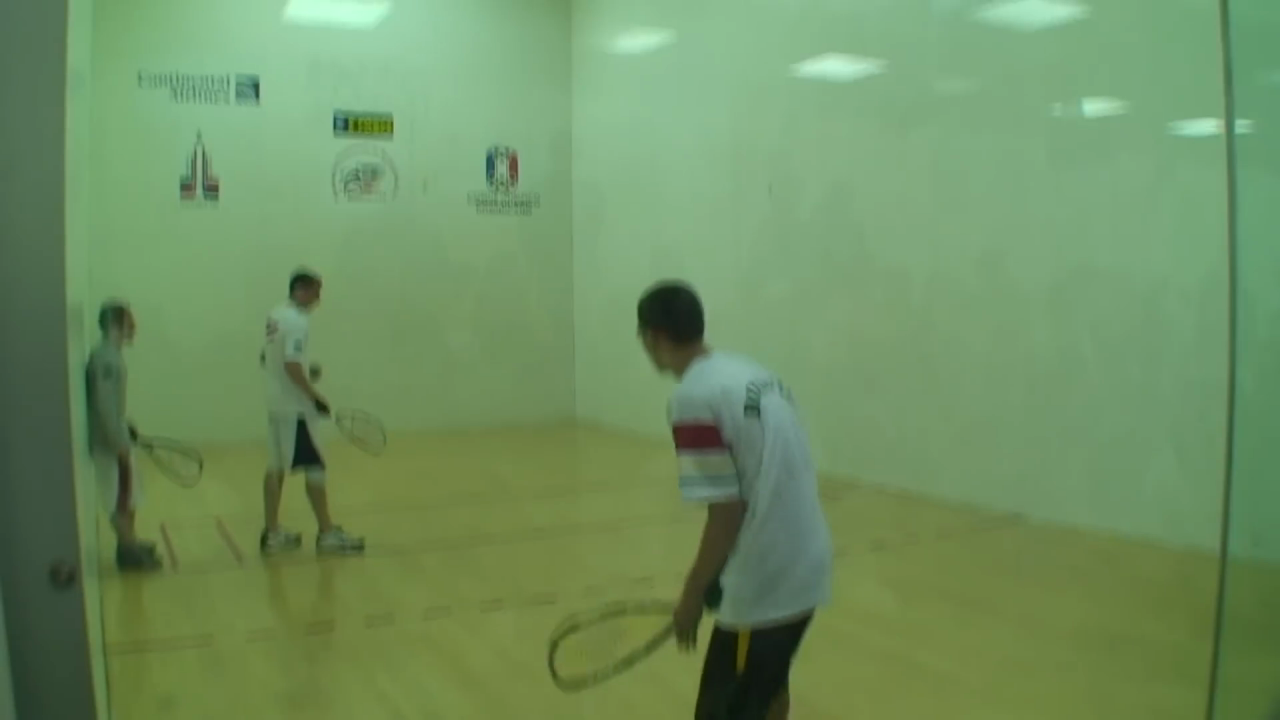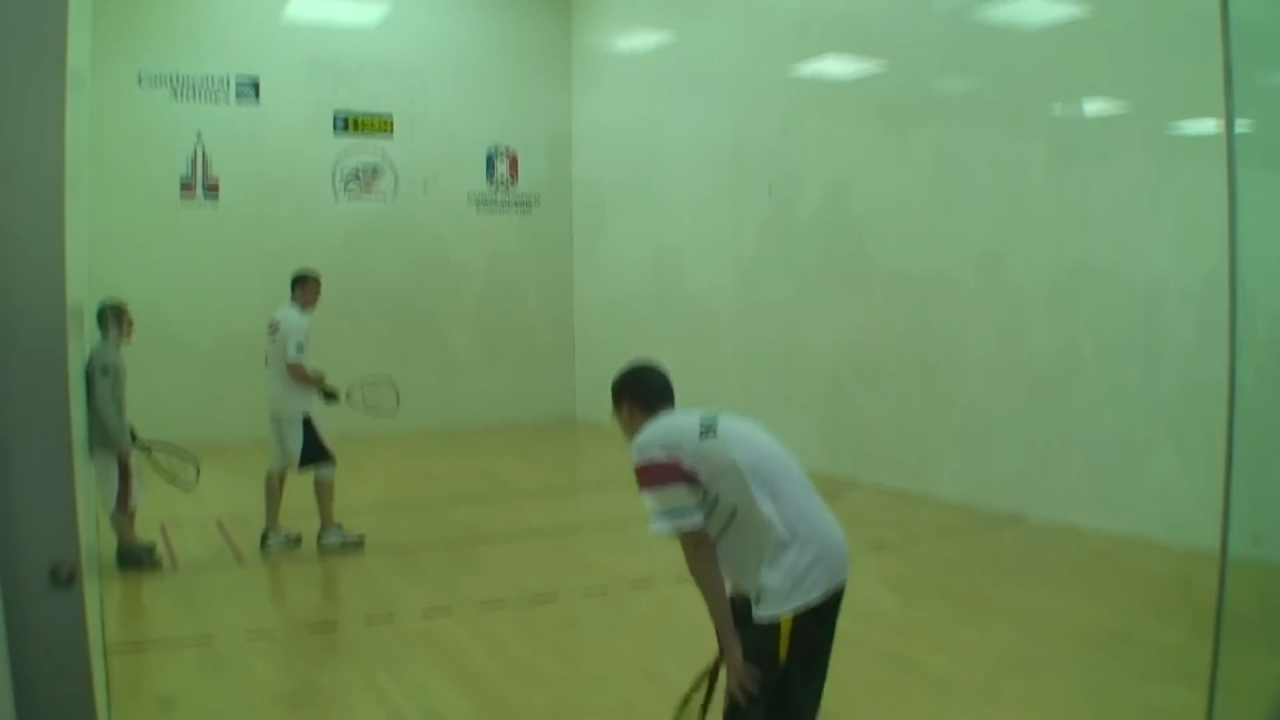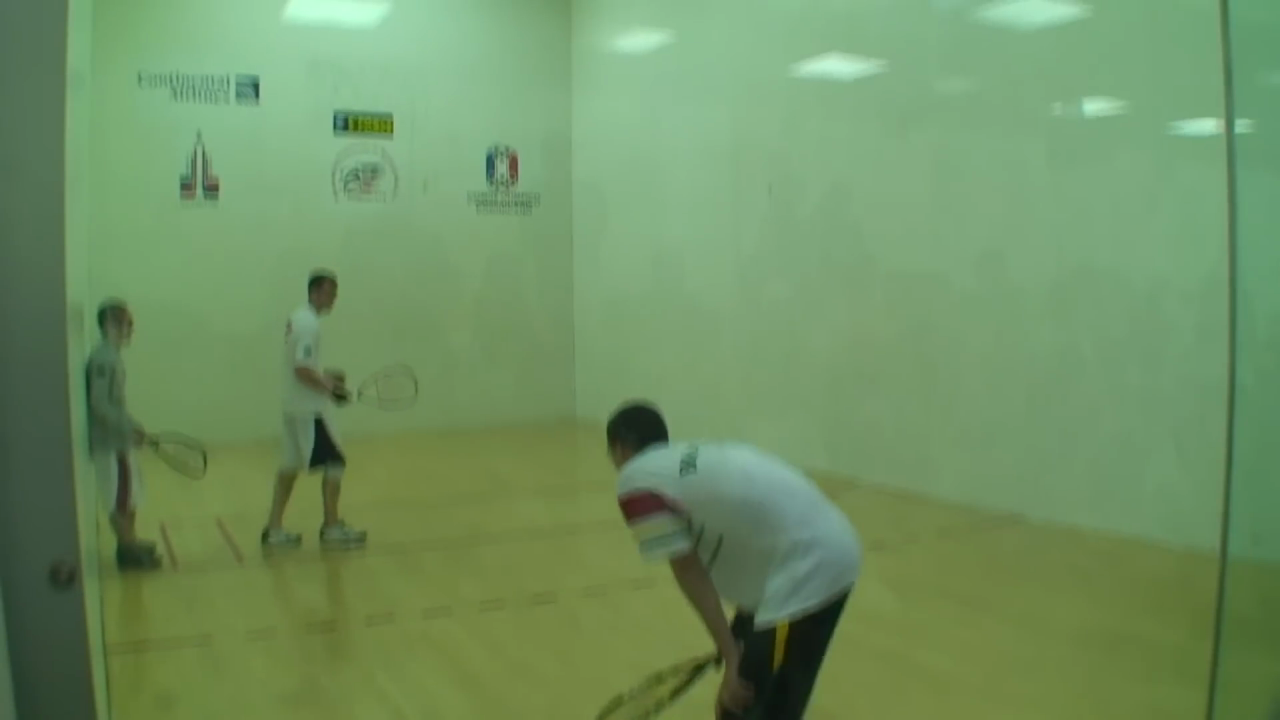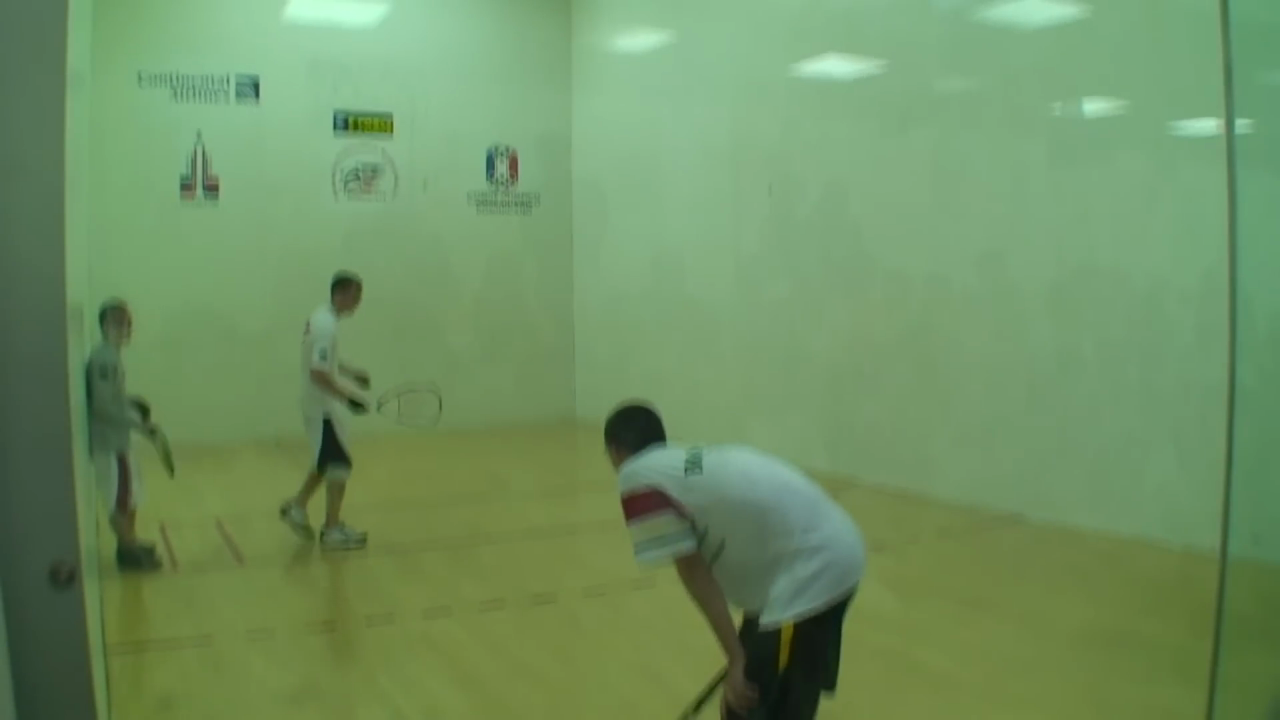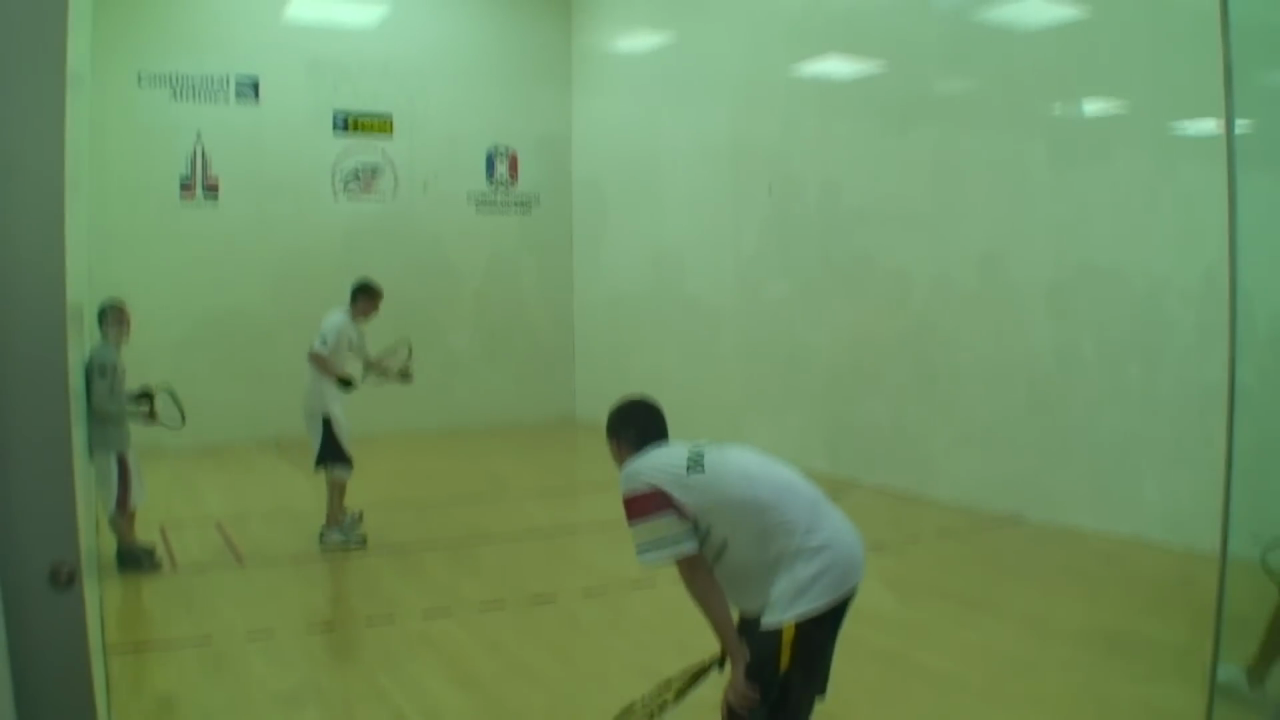
dt=0.3s
person 1, frame 1
left shoulder: (694, 399)
right shoulder: (751, 375)
left elbow: (725, 515)
left wrist: (690, 599)
left hip: (768, 585)
right hip: (806, 566)
right knee: (766, 684)
person 1, frame 2
left shoulder: (650, 445)
right shoulder: (705, 425)
left elbow: (697, 546)
left wrist: (731, 646)
left hip: (798, 573)
right hip: (817, 554)
person 1, frame 3
left shoulder: (635, 480)
right shoulder: (696, 460)
left elbow: (687, 569)
left wrist: (731, 659)
left hip: (809, 567)
right hip: (830, 547)
person 1, frame 4
left shoulder: (636, 477)
right shoulder: (698, 463)
left elbow: (692, 569)
left wrist: (736, 660)
left hip: (813, 566)
right hip: (834, 548)
person 1, frame 5
left shoulder: (639, 476)
right shoulder: (697, 458)
left elbow: (694, 570)
left wrist: (738, 659)
left hip: (812, 567)
right hip: (831, 548)
person 2, frame 1
left shoulder: (275, 316)
right shoulder: (297, 321)
right elbow: (292, 367)
right wrist: (314, 396)
left hip: (276, 405)
right hip: (294, 409)
left knee: (276, 467)
right knee: (314, 468)
left ankle: (272, 533)
right ankle: (327, 533)
person 2, frame 2
left shoulder: (278, 317)
right shoulder: (297, 322)
right elbow: (294, 368)
left wrist: (311, 378)
right wrist: (321, 387)
left hip: (278, 405)
right hip: (296, 408)
left knee: (278, 467)
right knee: (324, 463)
left ankle: (272, 533)
right ankle: (329, 531)
person 2, frame 3
left shoulder: (300, 317)
right shoulder: (308, 325)
right elbow: (302, 370)
left wrist: (328, 375)
right wrist: (331, 389)
left hip: (294, 405)
right hip: (310, 408)
left knee: (291, 466)
right knee: (334, 463)
left ankle: (274, 530)
right ankle: (332, 528)
person 2, frame 4
left shoulder: (322, 316)
right shoulder: (327, 326)
right elbow: (319, 373)
left wrist: (352, 373)
right wrist: (349, 397)
left hip: (317, 403)
right hip: (324, 406)
left knee: (327, 462)
right knee: (340, 464)
left ankle: (297, 506)
right ankle: (333, 529)
person 2, frame 5
left shoulder: (355, 327)
right shoulder: (336, 322)
left elbow: (365, 361)
right elbow: (314, 355)
right wrist: (337, 374)
left hip: (330, 401)
right hip: (321, 403)
left knee: (337, 460)
right knee: (341, 463)
left ankle: (339, 515)
right ankle: (333, 530)
person 3, frame 1
left shoulder: (109, 354)
right shoulder: (107, 358)
right elbow: (104, 404)
left wrist: (126, 427)
right wrist: (118, 443)
left hip: (116, 439)
right hip: (109, 442)
left knee: (129, 495)
right knee: (120, 499)
left ankle: (130, 543)
right ankle: (127, 551)
person 3, frame 2
left shoulder: (108, 354)
right shoulder: (106, 357)
right elbow: (102, 403)
left wrist: (125, 428)
right wrist: (119, 440)
left hip: (116, 439)
right hip: (110, 443)
left knee: (129, 495)
right knee: (121, 498)
left ankle: (131, 543)
right ankle: (128, 550)
person 3, frame 3
left shoulder: (111, 355)
right shoulder: (104, 358)
right elbow: (98, 404)
left wrist: (131, 426)
right wrist: (128, 430)
left hip: (118, 440)
right hip: (110, 443)
left knee: (130, 496)
right knee: (120, 499)
left ankle: (130, 543)
right ankle: (128, 551)
person 3, frame 4
left shoulder: (110, 356)
right shoulder: (105, 359)
right elbow: (103, 406)
left wrist: (132, 401)
right wrist: (138, 424)
left hip: (117, 440)
right hip: (109, 442)
left knee: (130, 495)
right knee: (120, 499)
left ankle: (131, 544)
right ankle: (128, 551)
person 3, frame 5
left shoulder: (110, 355)
right shoulder: (104, 358)
right elbow: (100, 403)
left wrist: (134, 396)
right wrist: (134, 413)
left hip: (117, 439)
right hip: (108, 441)
left knee: (130, 496)
right knee: (121, 500)
left ankle: (131, 545)
right ankle: (128, 553)
